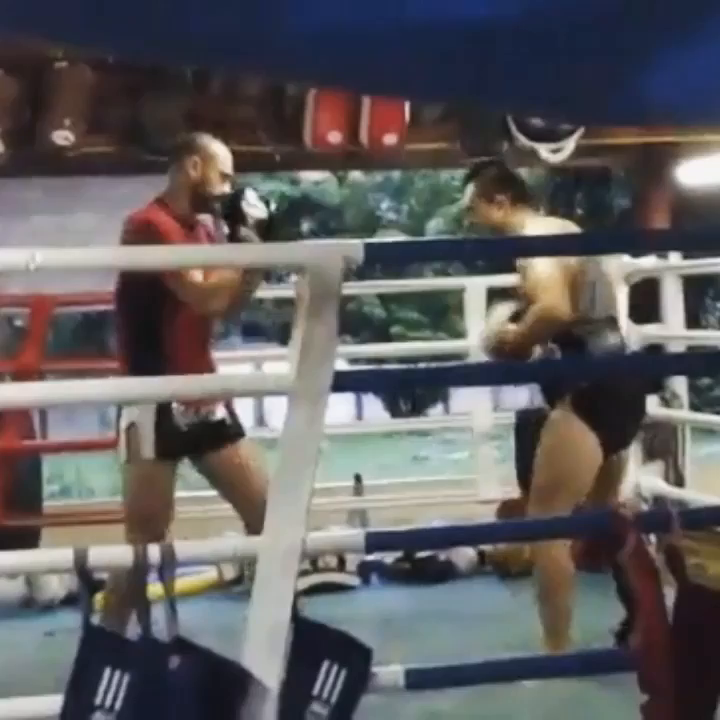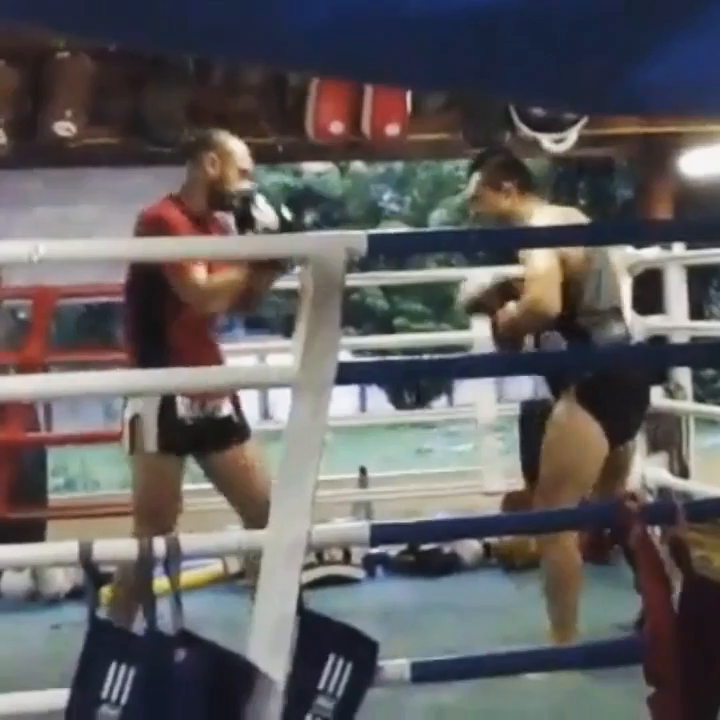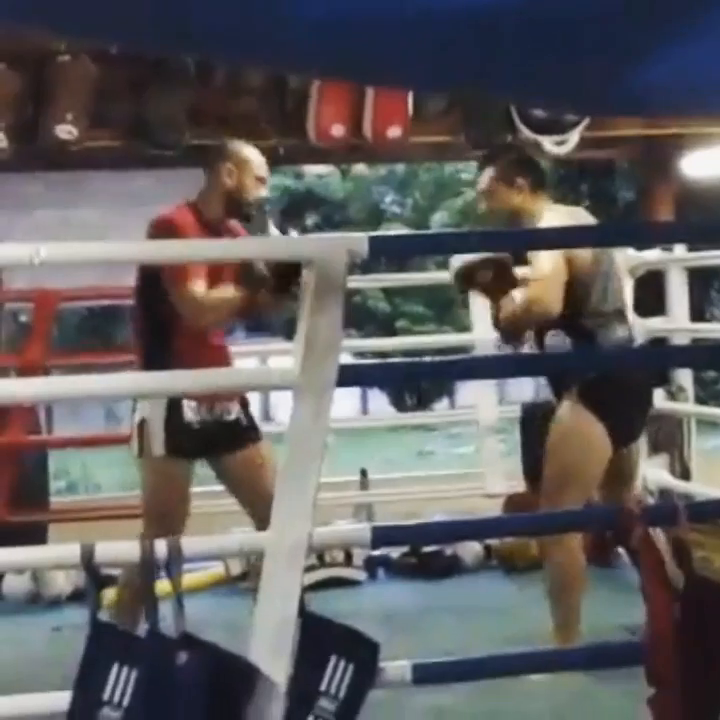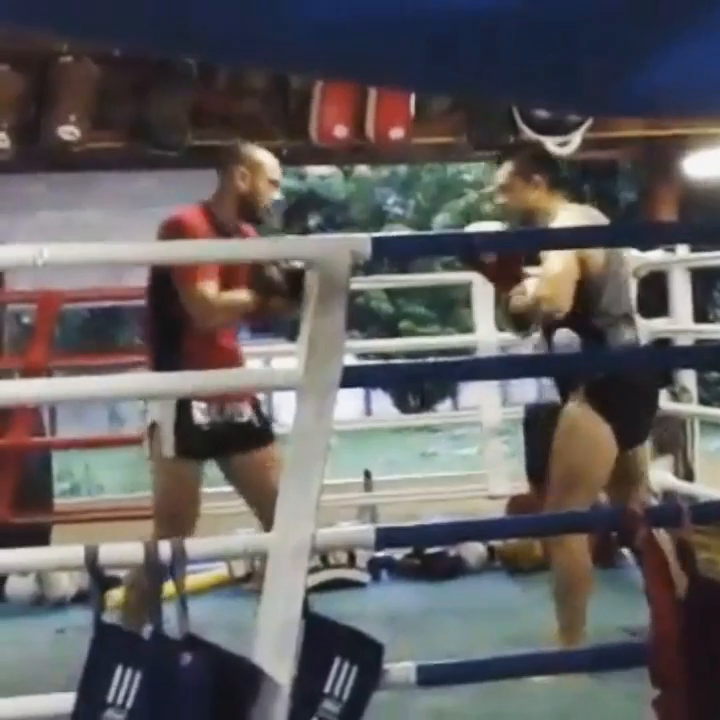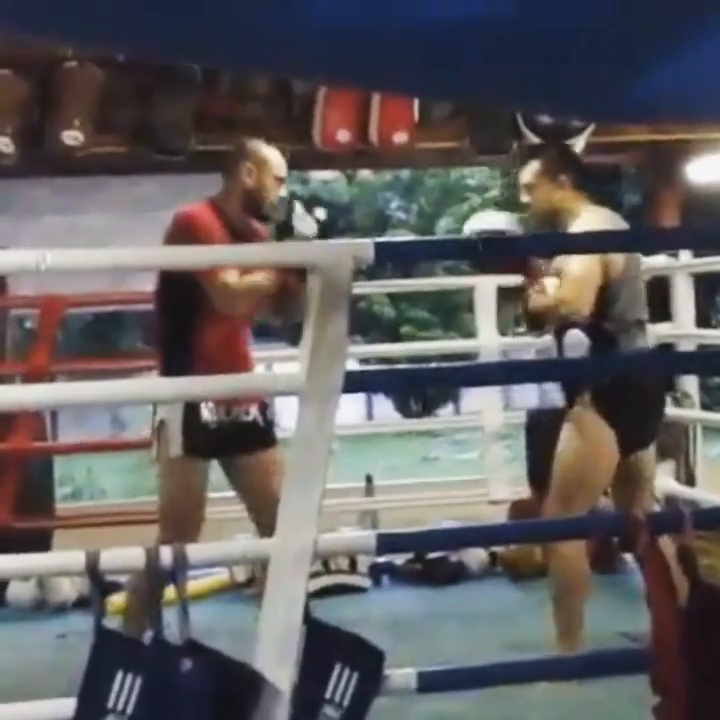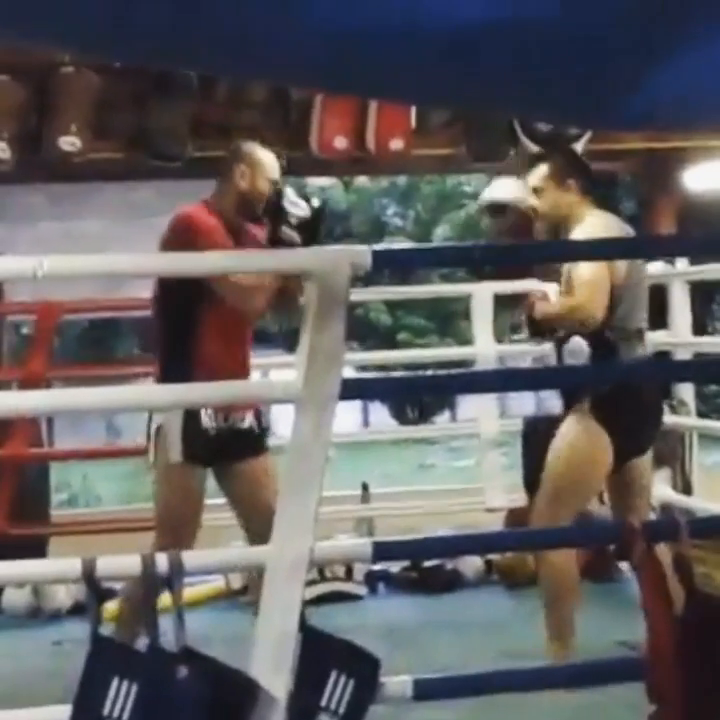
dt=0.1s
person 1, frame 1
left shoulder: (535, 242)
right shoulder: (560, 229)
left elbow: (554, 310)
left wrist: (512, 341)
right wrist: (524, 326)
left hip: (589, 391)
right hip: (619, 383)
left knee: (544, 521)
right knee: (601, 511)
left ankle: (556, 653)
person 1, frame 2
left shoulder: (541, 231)
right shoulder: (569, 218)
left elbow: (544, 304)
left wrist: (506, 323)
right wrist: (513, 300)
left hip: (593, 381)
right hip: (622, 373)
left knee: (550, 513)
right knee: (613, 502)
left ankle: (563, 645)
person 1, frame 3
left shoulder: (551, 228)
right shoulder: (576, 218)
left elbow: (543, 304)
left wrist: (505, 310)
right wrist: (509, 285)
left hip: (596, 383)
right hip: (624, 374)
left knee: (556, 517)
right knee: (624, 506)
left ankle: (566, 647)
person 1, frame 4
left shoulder: (563, 228)
right shoulder: (587, 219)
left elbow: (554, 302)
left wrist: (517, 300)
right wrist: (521, 281)
left hip: (603, 384)
right hip: (631, 377)
left knee: (562, 517)
right knee: (632, 509)
left ankle: (570, 648)
person 1, frame 5
left shoulder: (583, 229)
right shoulder: (601, 224)
left elbow: (574, 306)
right elbow: (580, 288)
left wrist: (536, 302)
right wrist: (536, 274)
left hip: (609, 389)
right hip: (638, 383)
left knee: (559, 522)
right knee: (640, 517)
left ankle: (569, 651)
person 1, frame 6
left shoulder: (590, 234)
right shoulder: (609, 229)
left elbow: (589, 309)
right elbow: (587, 293)
left wrist: (543, 310)
left hip: (606, 396)
right hip: (634, 391)
left knee: (548, 524)
right knee: (638, 525)
left ankle: (559, 655)
person 2, frame 1
left shoulder: (198, 227)
right shoulder: (150, 225)
left elbow: (229, 299)
right elbow: (205, 298)
left wrist: (257, 245)
right wrist: (242, 244)
left hip: (205, 400)
right hip: (157, 406)
left knee: (265, 513)
right knee: (146, 541)
person 2, frame 2
left shoulder: (215, 225)
right shoulder: (162, 221)
left elbow: (243, 300)
right elbow: (206, 298)
left wrist: (271, 258)
left hip: (212, 395)
right hip: (162, 399)
left knee: (266, 514)
right knee: (154, 534)
person 2, frame 3
left shoulder: (235, 232)
right shoulder: (174, 226)
left elbow: (250, 309)
right elbow: (197, 311)
left wrist: (284, 280)
right wrist: (253, 281)
left hip: (224, 400)
right hip: (174, 403)
left knee: (278, 515)
right knee: (162, 538)
person 2, frame 4
left shoulder: (247, 235)
right shoulder: (185, 227)
left elbow: (263, 312)
right elbow: (207, 312)
left wrist: (292, 288)
right wrist: (264, 286)
left hip: (236, 401)
right hip: (184, 403)
right knee: (172, 539)
person 2, frame 5
left shoulder: (256, 231)
right shoulder: (195, 222)
left elbow: (283, 302)
right elbow: (234, 300)
left hip: (242, 402)
right hip: (192, 403)
left knee: (282, 525)
right knee: (177, 541)
person 2, frame 6
left shoulder: (250, 234)
right shoulder: (194, 224)
left elbow: (280, 297)
right elbow: (249, 297)
right wrist: (287, 243)
left hip: (237, 408)
right hip: (189, 408)
left knee: (272, 534)
right knee: (172, 547)
